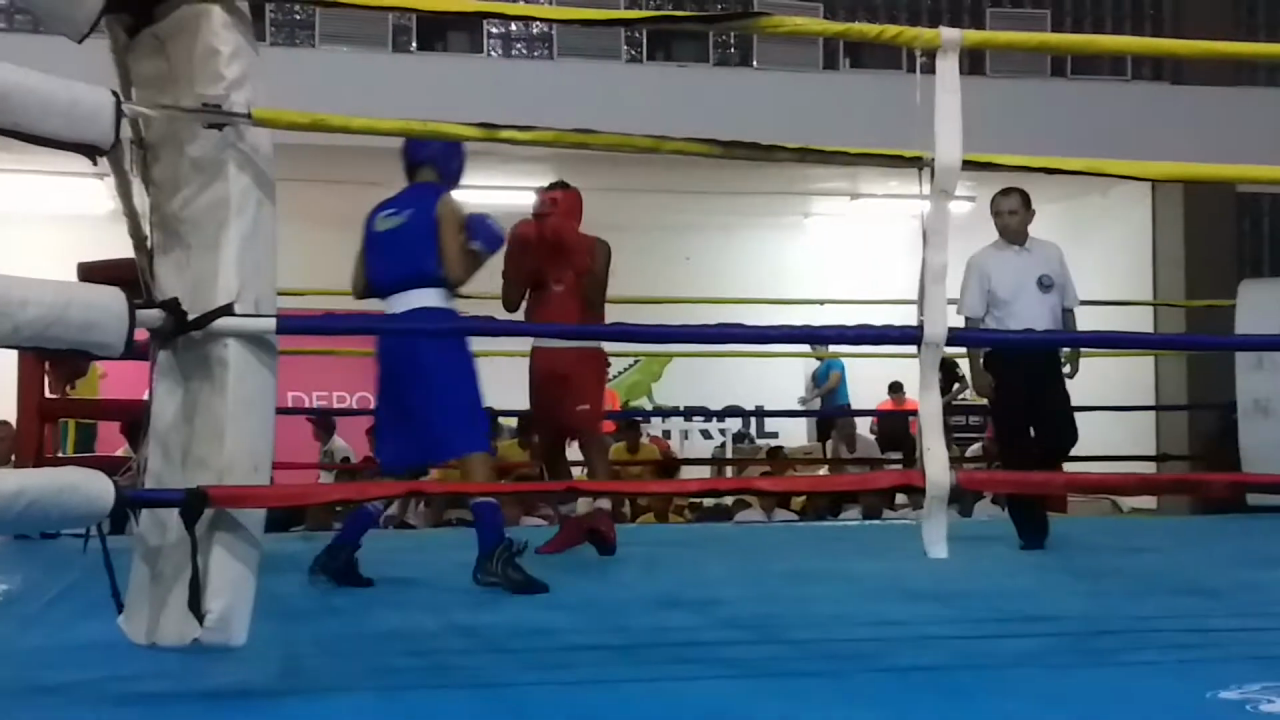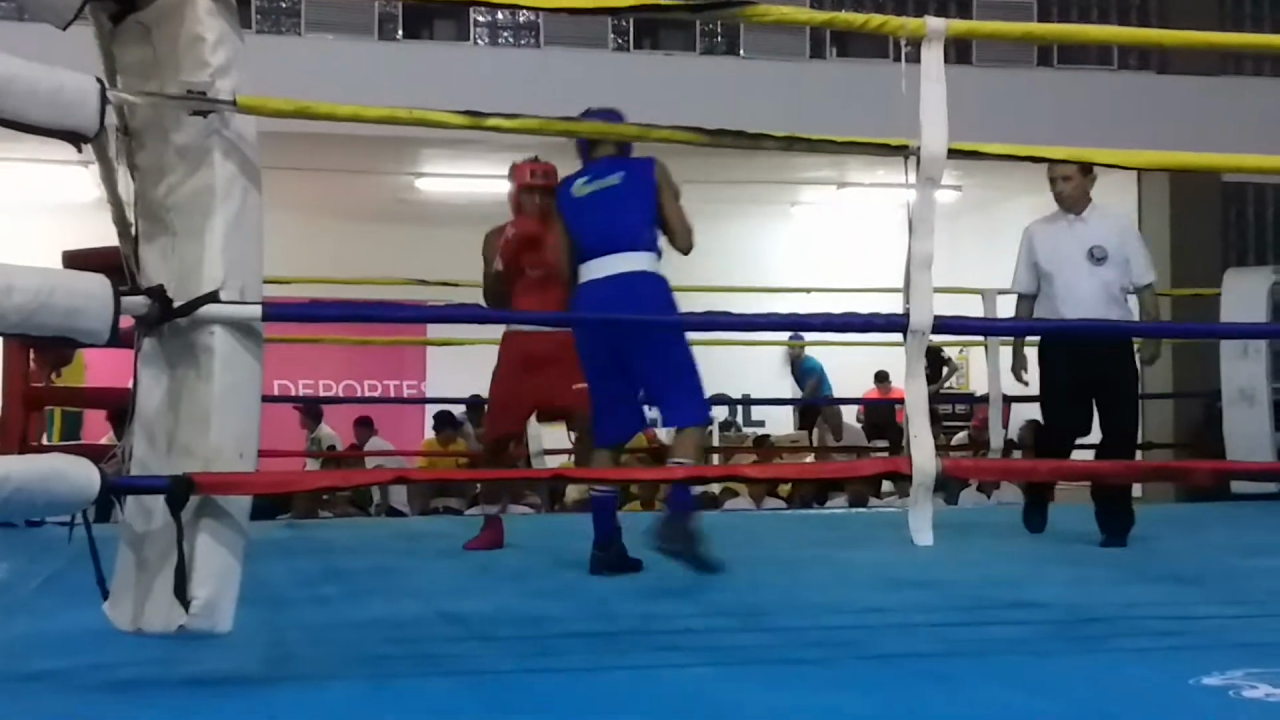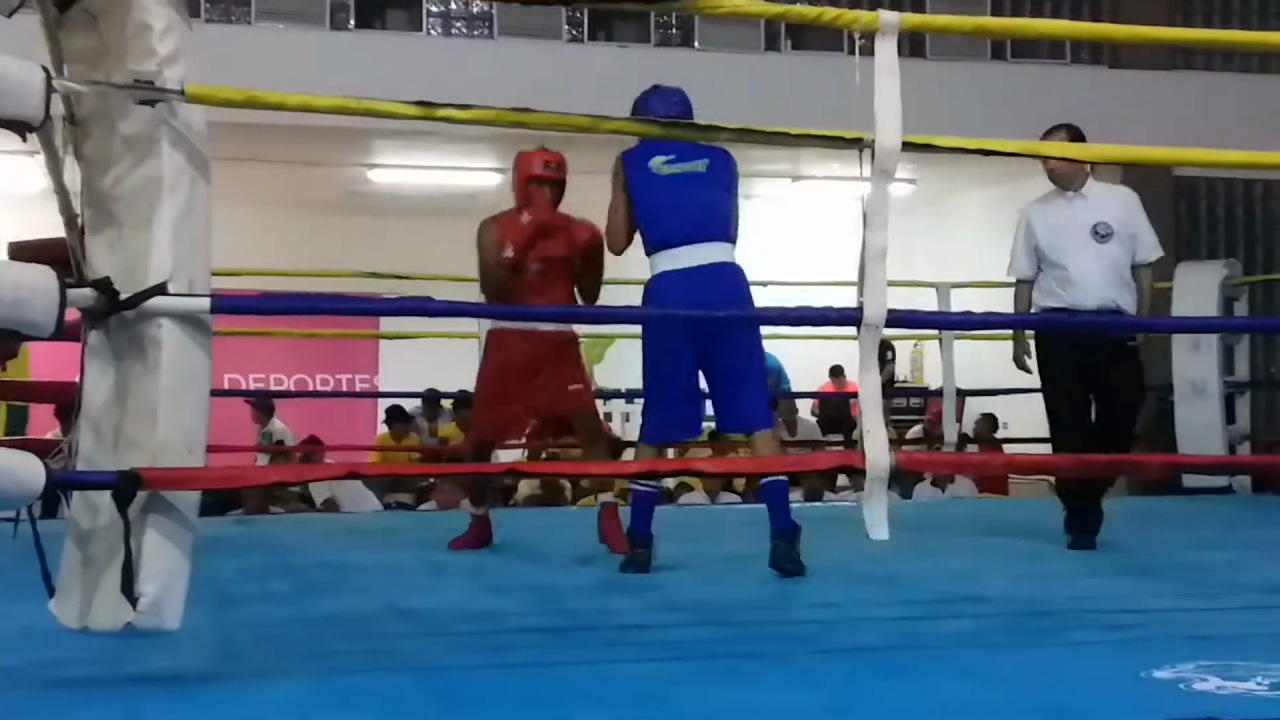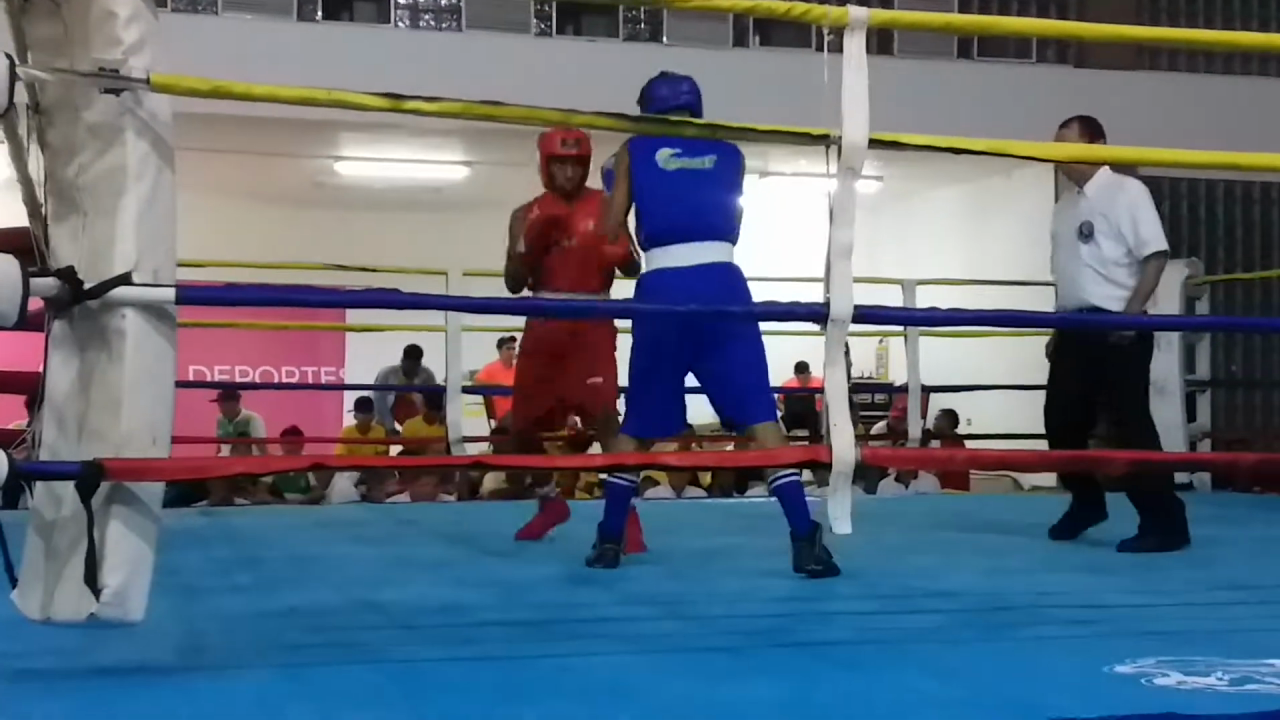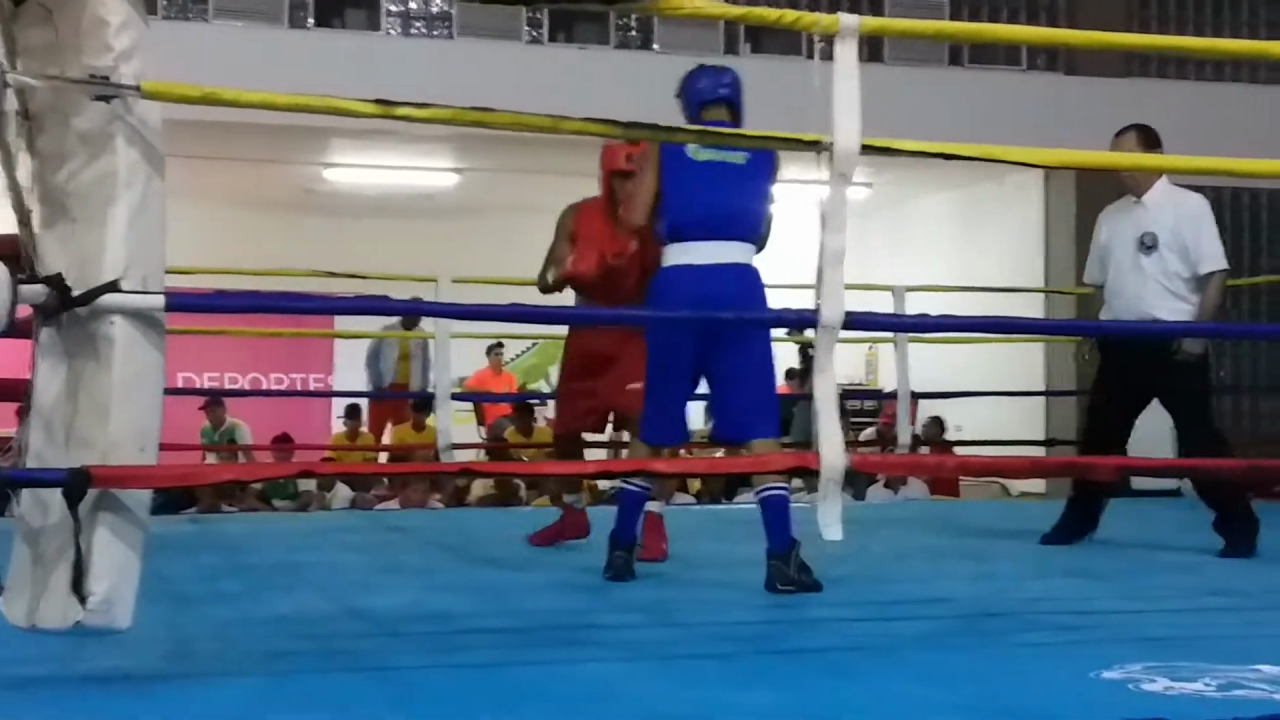
dt=0.7s
person 1, frame 1
left shoulder: (381, 214)
right shoulder: (443, 206)
left elbow: (361, 288)
right elbow: (456, 275)
right wrist: (480, 252)
left hip: (395, 333)
right hip: (436, 328)
left knee: (397, 456)
right knee: (472, 443)
left ankle: (339, 553)
right ankle: (494, 556)
person 1, frame 2
left shoulder: (566, 191)
right shoulder: (650, 170)
left elbow: (564, 265)
right elbow: (683, 241)
left hip: (591, 302)
right hip: (642, 294)
left knee: (612, 428)
right knee: (687, 412)
right ankle: (676, 521)
person 1, frame 3
left shoulder: (629, 164)
right shoulder: (722, 160)
left elbow: (616, 242)
left hip: (667, 291)
right hip: (723, 284)
left knee: (658, 426)
right knee: (758, 415)
left ankle: (638, 545)
right ankle: (783, 537)
person 1, frame 4
left shoulder: (634, 151)
right shoulder: (730, 156)
left elbow: (611, 230)
left wrist: (618, 189)
left hip: (662, 289)
right hip: (722, 285)
left knee: (639, 422)
right knee: (759, 415)
left ankle: (608, 540)
right ankle: (805, 538)
person 1, frame 5
left shoulder: (665, 146)
right shoulder: (763, 156)
left elbow: (635, 220)
left hip: (677, 286)
right hip: (738, 287)
left knee: (654, 426)
right knee: (759, 427)
left ankle: (621, 548)
right ankle: (781, 557)
person 2, frame 1
left shoulder: (1051, 254)
right shoulder: (982, 261)
left elbow: (1066, 307)
right elbow: (972, 321)
left wrist: (1074, 349)
right wrist: (976, 368)
left hip: (1046, 359)
right hip: (1005, 361)
left knee: (1060, 436)
right knee: (1016, 445)
left ankle: (1023, 509)
right ankle: (1031, 526)
person 2, frame 2
left shoulder: (1119, 226)
right shoulder: (1037, 232)
left elbow: (1143, 285)
right elbow: (1026, 295)
left wrist: (1153, 333)
right wrist: (1018, 349)
left hip: (1112, 339)
right hip: (1061, 341)
left knee: (1119, 431)
right knee: (1059, 426)
left ankle: (1113, 521)
right ankle: (1037, 499)
person 2, frame 3
left shoulder: (1123, 200)
right shoulder: (1035, 213)
left elbow: (1144, 264)
right elbow: (1025, 280)
left wrist: (1143, 316)
right wrist: (1018, 334)
left hip: (1114, 328)
right hip: (1060, 328)
left knee: (1119, 420)
right knee: (1070, 426)
left ankle: (1082, 506)
right ankle: (1082, 520)
person 2, frame 4
left shoulder: (1126, 192)
right shoulder: (1064, 207)
left elbow: (1155, 256)
left wrist: (1132, 312)
right wrist: (1056, 331)
left hip: (1116, 327)
right hip: (1076, 329)
left knee: (1130, 423)
right knee: (1063, 419)
left ankle: (1165, 523)
right ankle: (1086, 505)
person 2, frame 5
left shoulder: (1187, 205)
right shoulder: (1110, 217)
left elbow: (1214, 274)
left wrist: (1199, 331)
left hip: (1172, 344)
right hip: (1121, 341)
left knee: (1199, 434)
right knee: (1100, 433)
left ankle: (1239, 527)
right ankle: (1079, 518)
person 3, frame 1
left shoulder: (595, 248)
right shoulder: (532, 248)
left elbow: (594, 305)
right elbow: (510, 303)
left wrist: (578, 257)
right wrist: (516, 255)
left hip: (584, 354)
right hip: (544, 356)
left knee: (587, 428)
right knee: (550, 445)
left ankle: (601, 518)
right ankle: (571, 522)
person 3, frame 2
right shoulder: (499, 238)
right elbow: (493, 300)
left wrist: (567, 265)
right wrist: (505, 258)
left hip: (565, 340)
right hip: (519, 343)
left knee: (588, 421)
right knee: (498, 436)
left ankle: (606, 522)
right ankle: (492, 526)
person 3, frame 3
left shoulder: (570, 230)
right shoulder: (495, 228)
left elbow: (589, 295)
right elbow: (492, 291)
left wrist: (592, 254)
right wrist: (517, 246)
left hip: (557, 341)
right hip: (509, 342)
left knee: (588, 422)
right knee: (481, 439)
left ankle: (609, 520)
right ankle: (479, 524)
person 3, frame 4
left shoulder: (603, 207)
right shoulder: (526, 215)
left elbow: (633, 270)
right elbow: (513, 284)
left wrist: (622, 258)
right wrist: (529, 238)
left hip: (591, 324)
right hip: (543, 325)
left knee: (603, 414)
right knee: (523, 426)
left ankle: (626, 517)
right ankle: (551, 501)
person 3, frame 5
left shoulder: (649, 221)
right shoulder: (576, 216)
right elbow: (545, 283)
right wrist: (564, 272)
left hip: (633, 332)
right hip: (587, 330)
left knee: (643, 422)
right knee: (565, 429)
left ankle: (653, 526)
right ankle: (572, 514)
